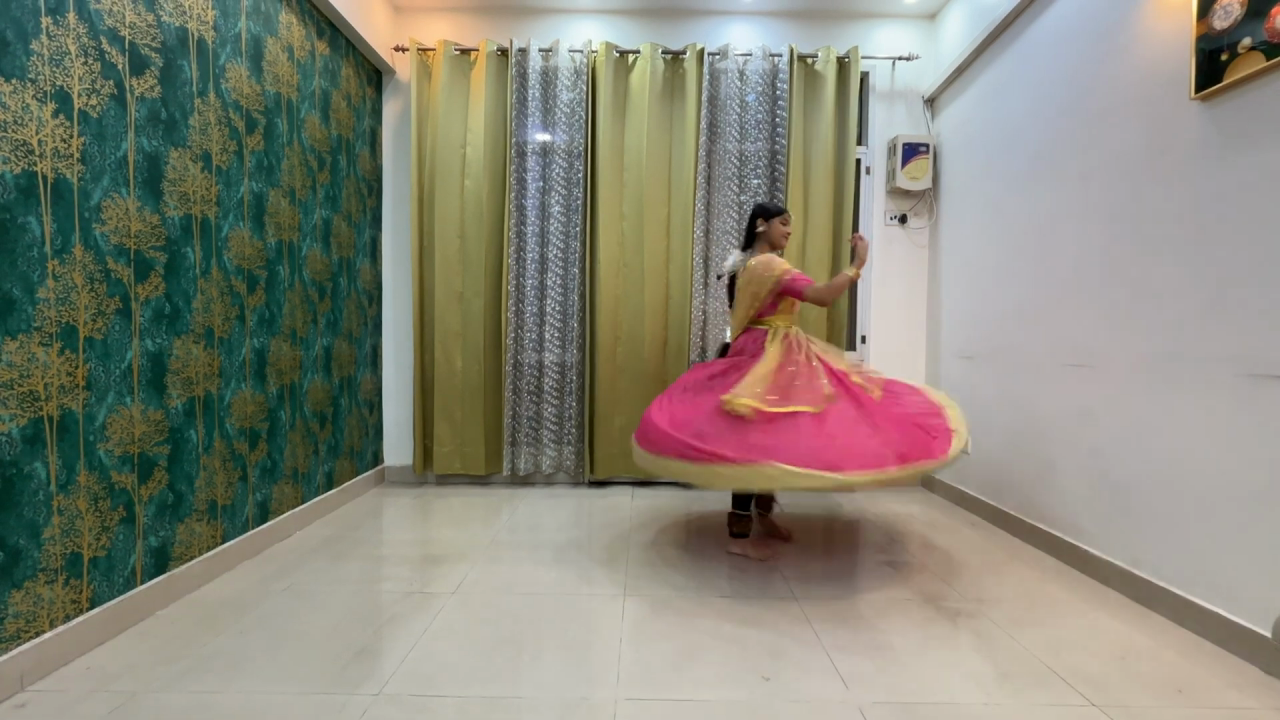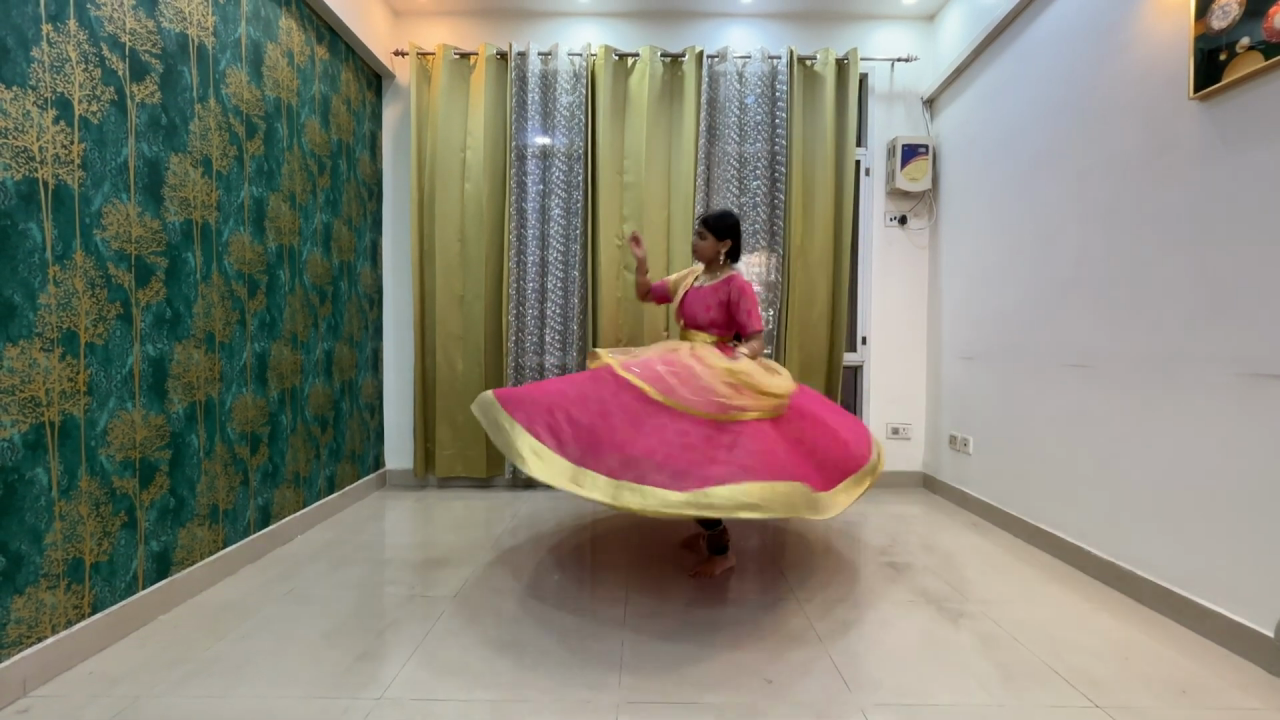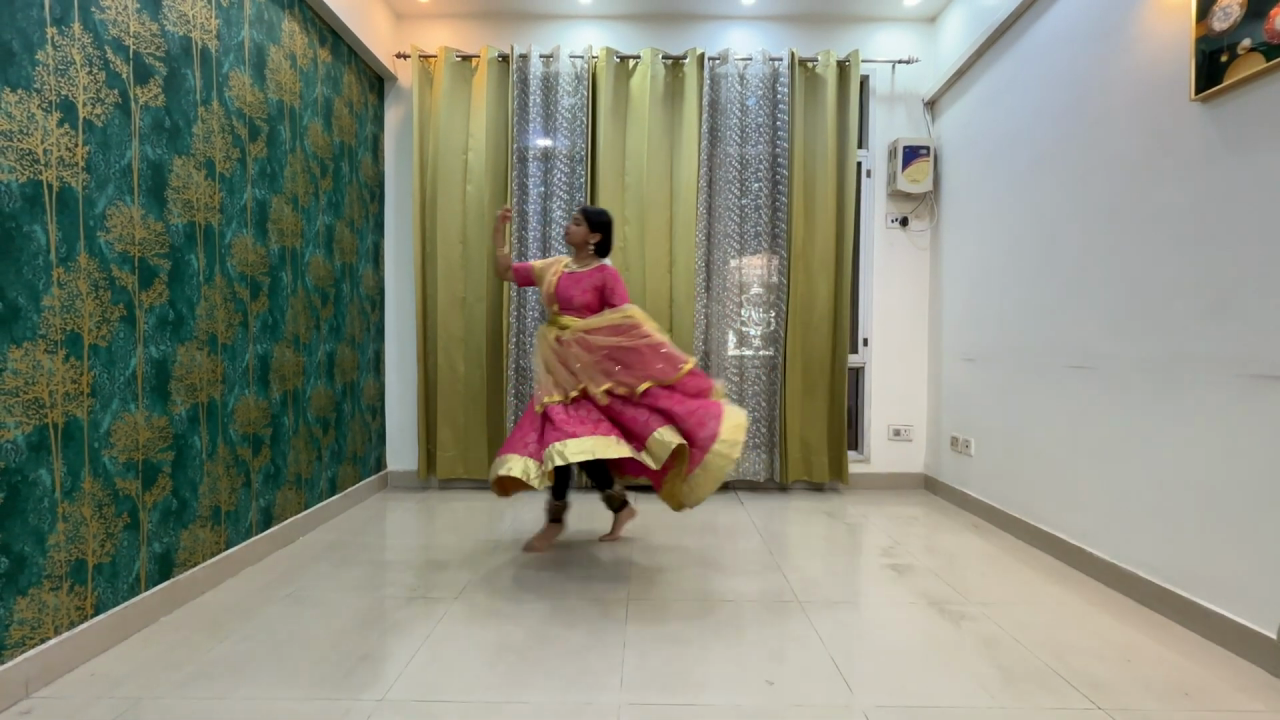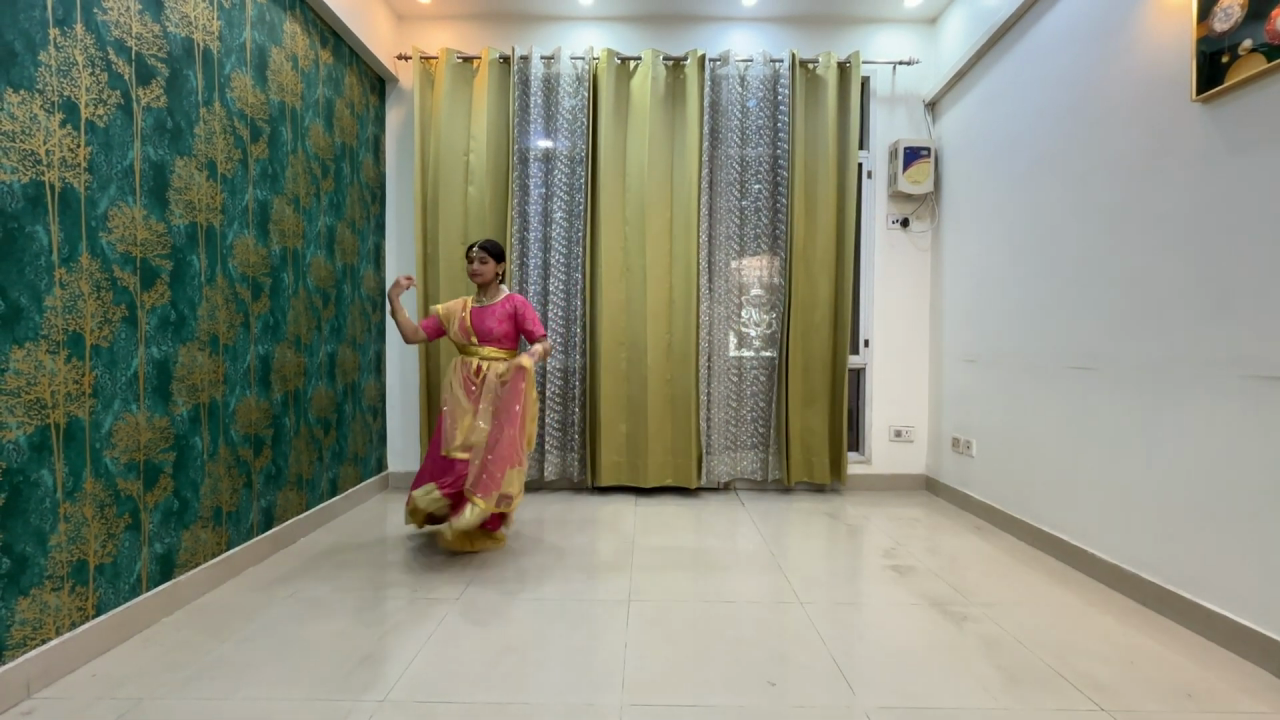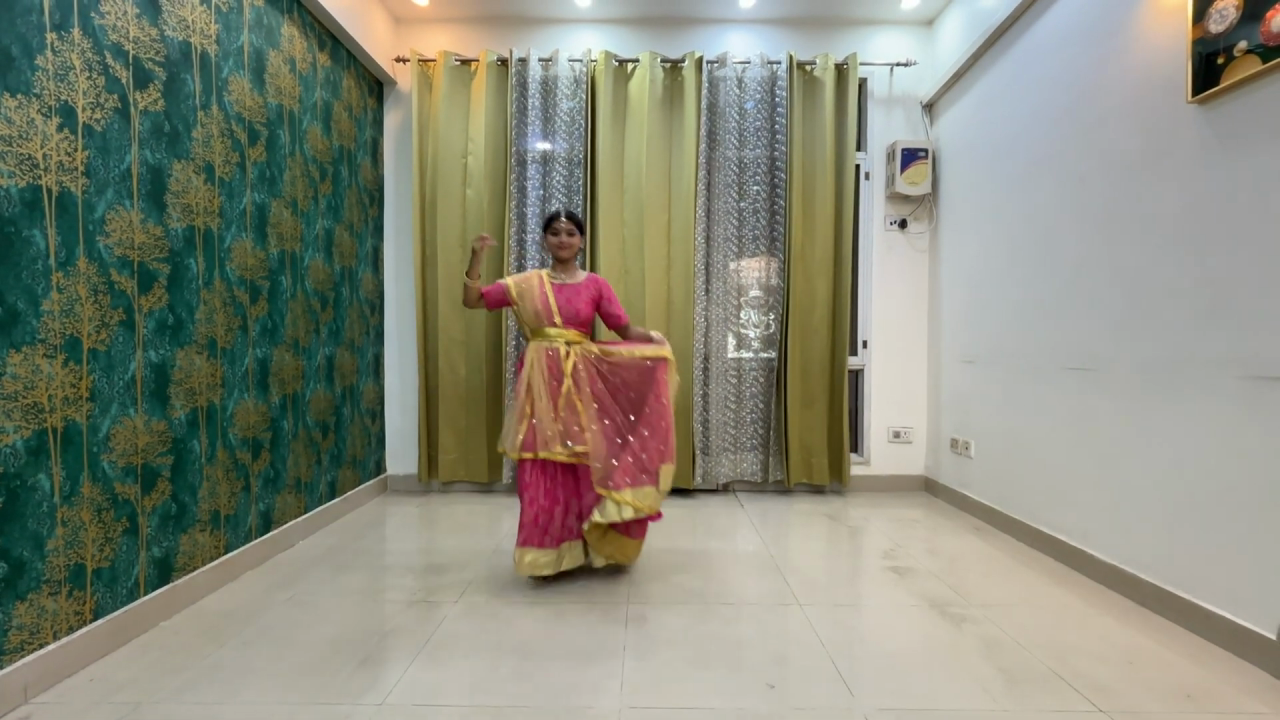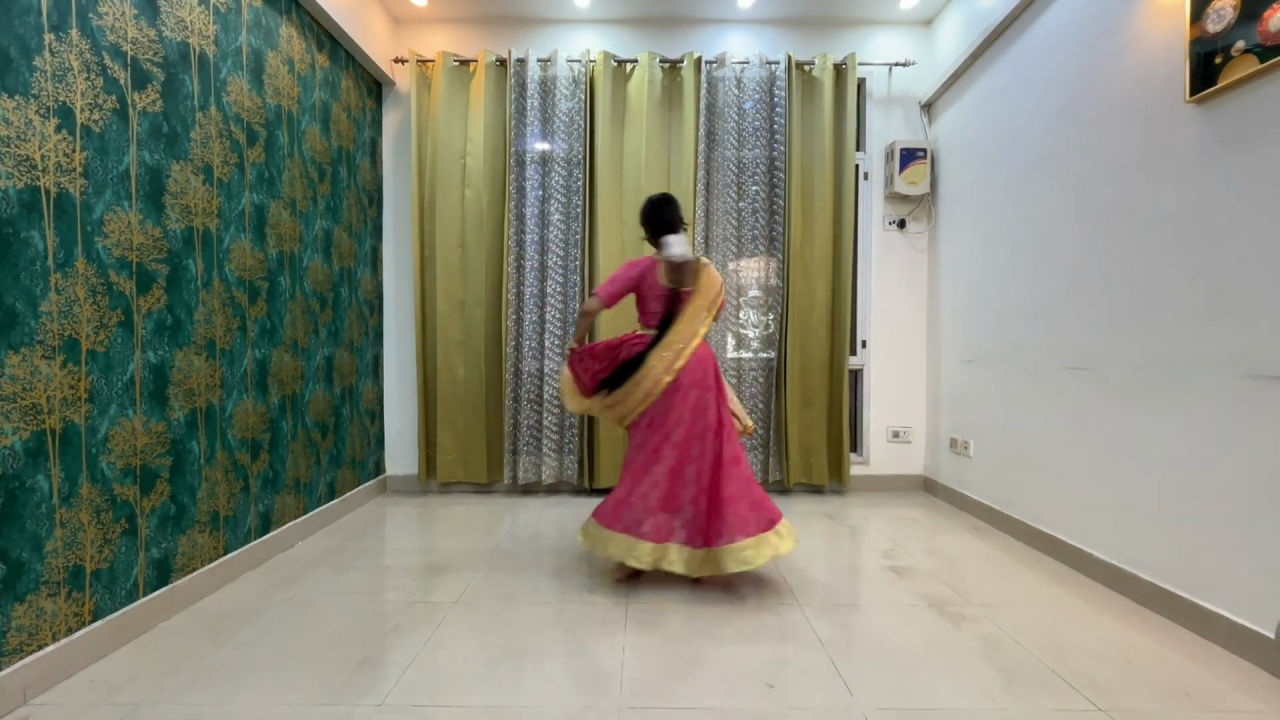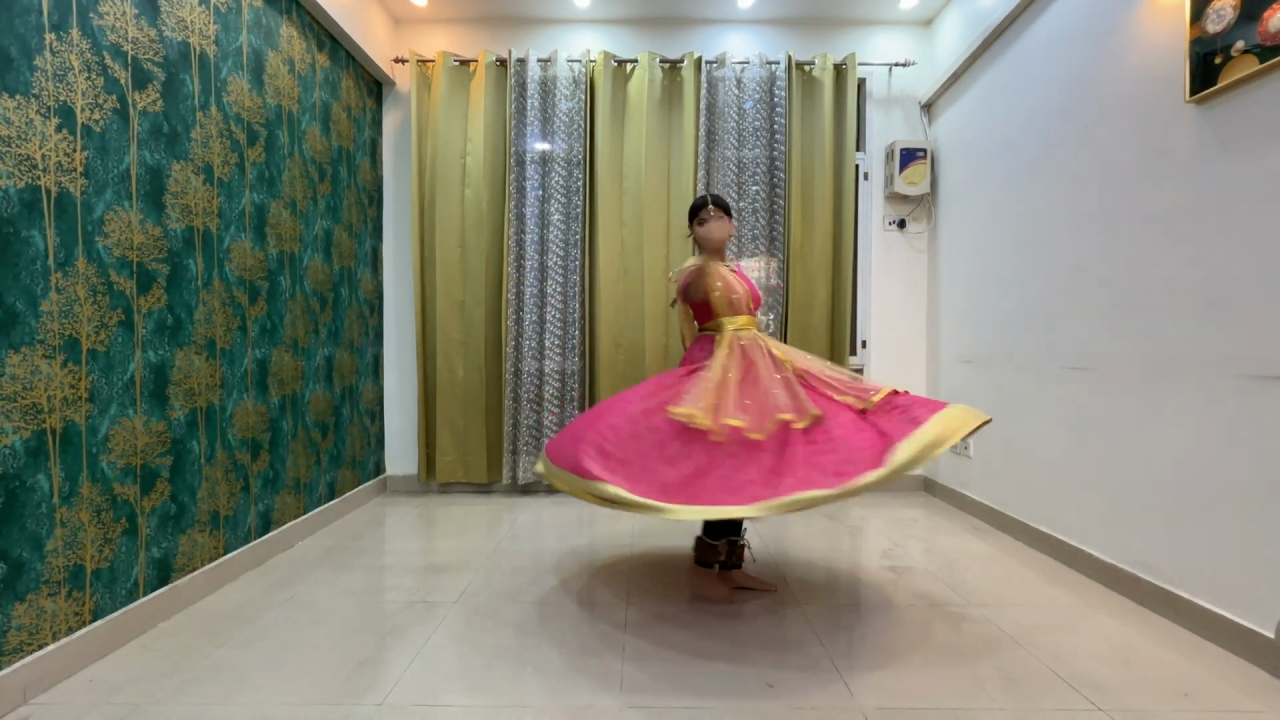
dt=0.7s
person 1, frame 1
left shoulder: (752, 266)
right shoulder: (774, 267)
left elbow: (743, 312)
right elbow: (824, 297)
right wrist: (857, 265)
left hip: (781, 355)
right hip: (769, 357)
left knee: (770, 439)
right knee: (760, 443)
left ankle: (763, 515)
right ankle: (739, 535)
person 1, frame 2
left shoulder: (737, 286)
right shoulder: (690, 277)
left elbow: (754, 340)
right elbow: (646, 294)
left wrist: (732, 367)
right wrist: (641, 262)
left hip: (715, 374)
right hip: (680, 366)
left knee: (696, 456)
left ankle: (720, 551)
right ankle: (708, 527)
person 1, frame 3
left shoulder: (606, 275)
right shoulder: (553, 267)
left elbow: (628, 321)
right elbow: (504, 272)
right wrist: (499, 232)
left hip: (587, 359)
right hip: (555, 359)
left knee: (572, 435)
right knee: (574, 434)
left ankle: (555, 521)
right ankle: (621, 506)
person 1, frame 4
left shoulder: (516, 304)
right shoulder: (455, 309)
left elbow: (544, 345)
right elbow: (412, 336)
left wrist: (535, 353)
right wrist: (394, 299)
left hip: (498, 390)
right hip: (462, 390)
left knee: (490, 461)
right knee: (454, 458)
left ankle: (477, 526)
right ankle: (464, 521)
person 1, frame 5
left shoulder: (595, 285)
right shoulder: (526, 283)
left elbow: (624, 328)
right elbow: (473, 301)
left wrist: (650, 337)
right wrist: (476, 260)
left hip: (583, 378)
right hip: (540, 378)
left knee: (594, 458)
right knee: (543, 468)
left ankle: (594, 542)
right ankle: (547, 554)
person 1, frame 6
left shoulder: (638, 269)
right shoulder: (707, 269)
left elbow: (589, 309)
right elbow: (715, 307)
left wrist: (580, 346)
left hip: (659, 366)
right hip: (698, 366)
left knee: (657, 462)
right knee: (703, 459)
left ankle: (637, 555)
right ankle: (715, 552)
person 1, frame 7
left shoulder: (735, 271)
right shoulder: (697, 272)
right elbow: (691, 290)
right wrist: (705, 254)
left hip: (757, 365)
right hip: (720, 367)
left knee: (751, 465)
right knee: (734, 464)
left ankle: (732, 567)
right ankle: (709, 567)
